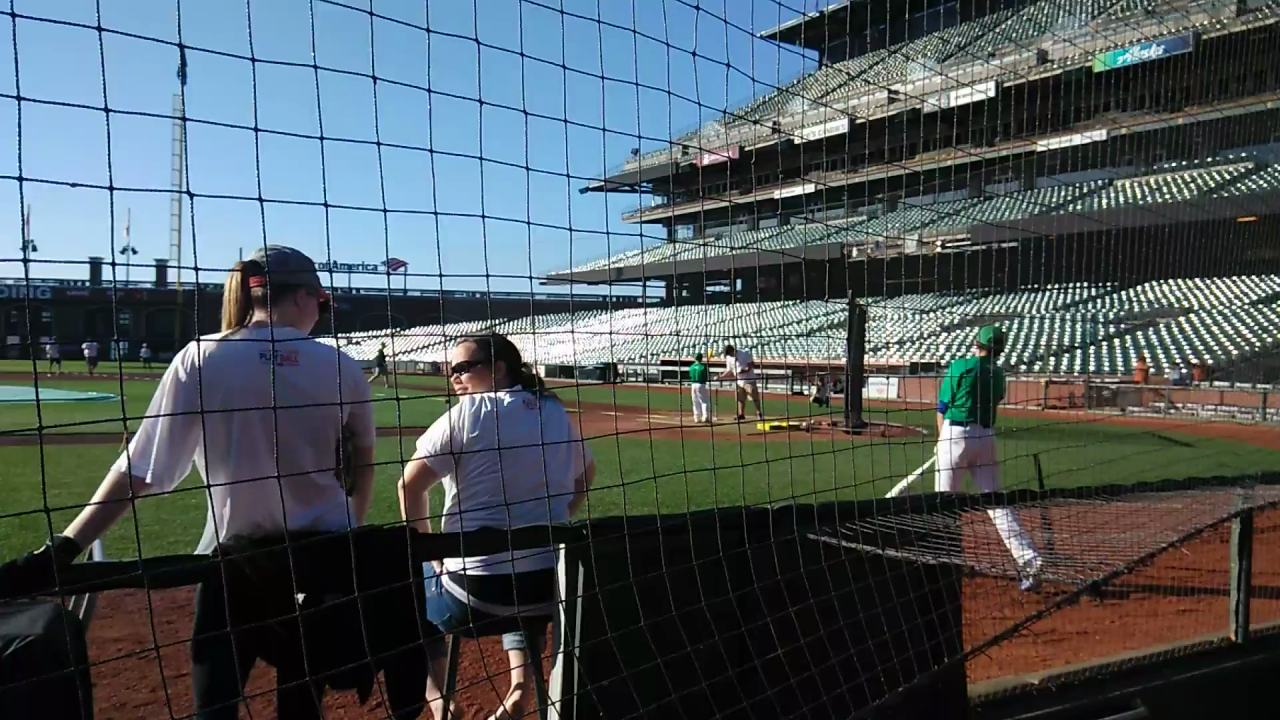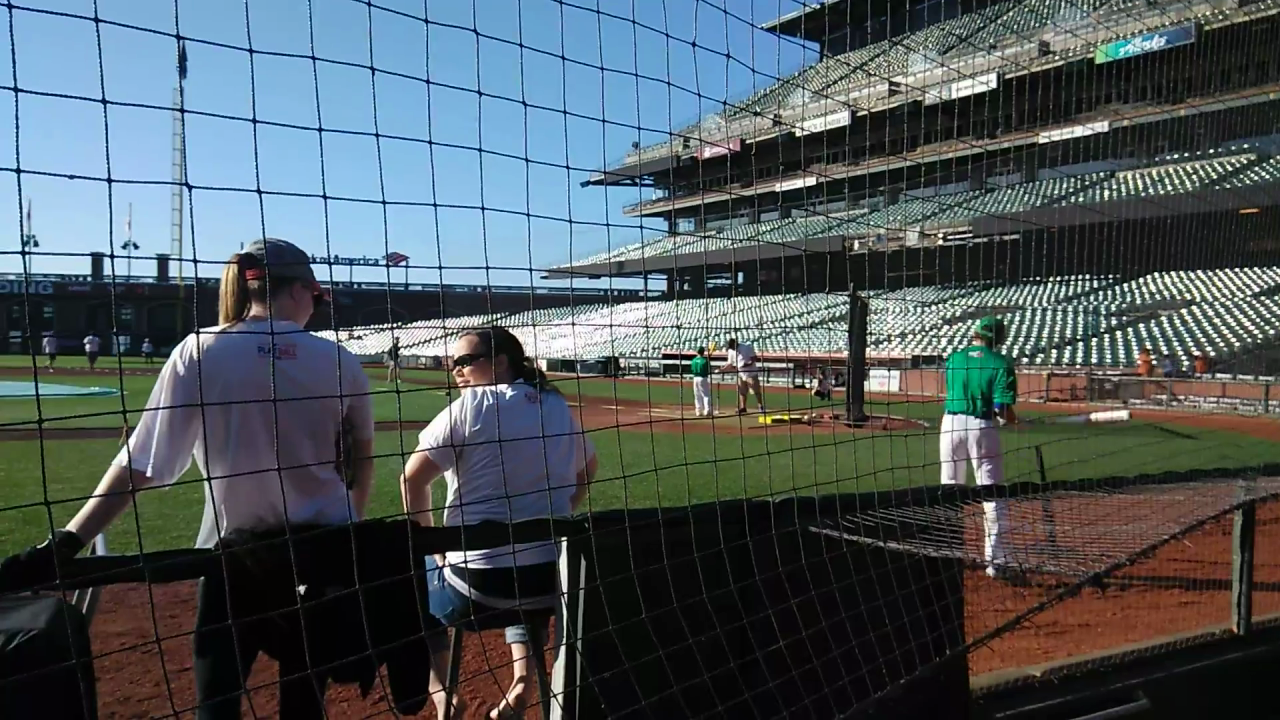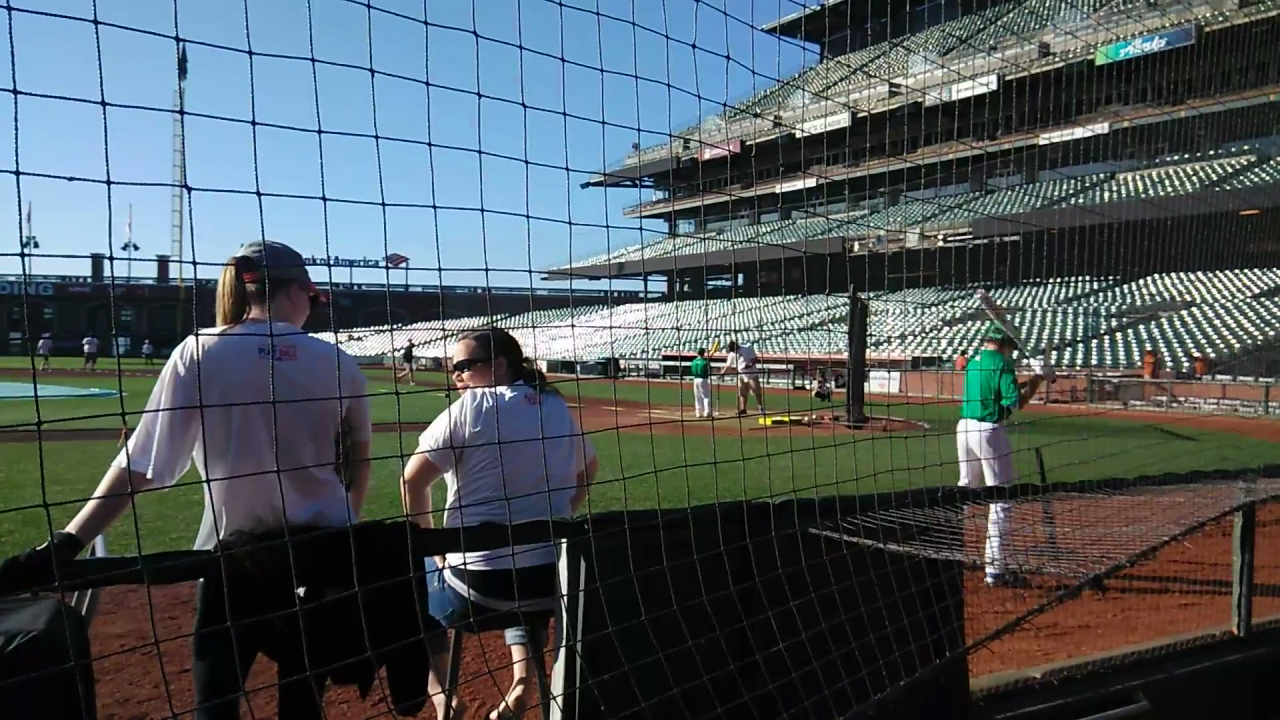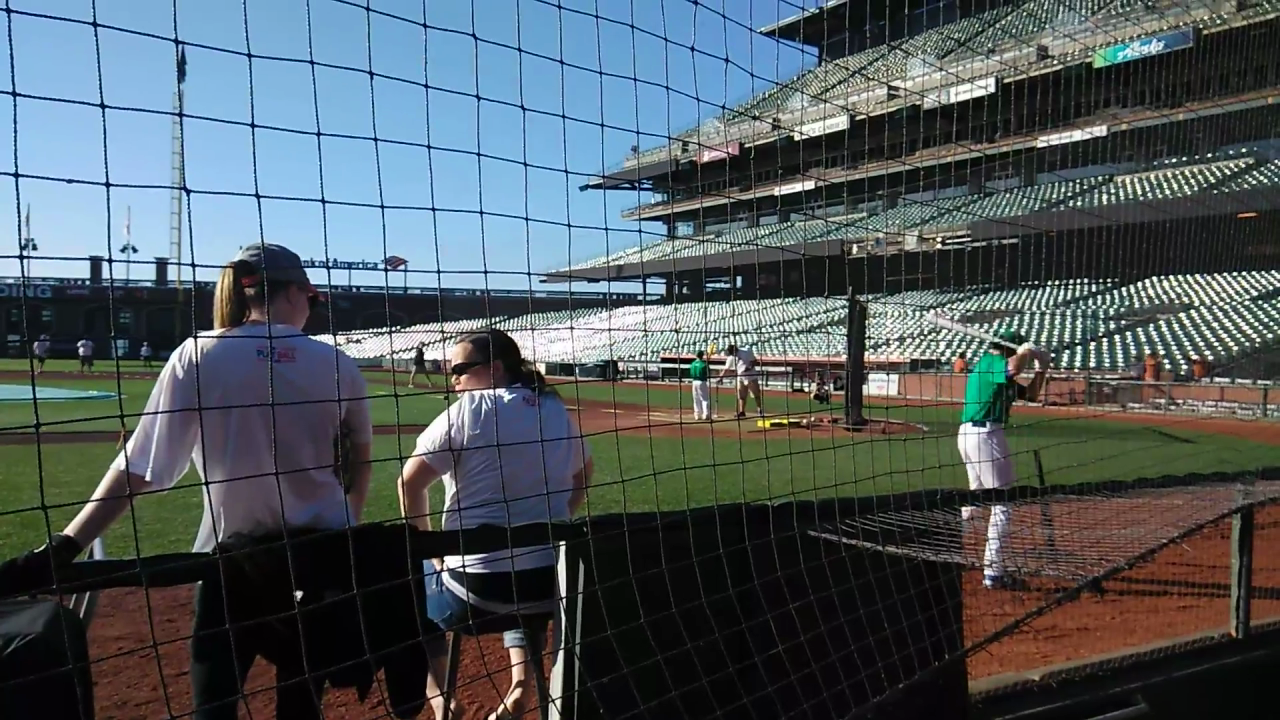
dt=0.3s
person 1, frame 1
left shoulder: (202, 360)
right shoulder: (341, 368)
left elbow: (140, 468)
right elbow: (362, 470)
left wrist: (67, 544)
right wrist: (349, 534)
person 1, frame 2
left shoulder: (199, 354)
right shoulder: (340, 361)
left elbow: (140, 463)
right elbow: (362, 460)
left wrist: (68, 539)
right wrist: (348, 528)
person 1, frame 3
left shoulder: (200, 355)
right shoulder: (338, 362)
left elbow: (139, 464)
right elbow: (359, 461)
left wrist: (68, 542)
right wrist: (343, 530)
person 1, frame 4
left shoulder: (199, 357)
right shoulder: (337, 364)
left elbow: (138, 467)
right elbow: (360, 463)
left wrist: (65, 543)
right wrist: (344, 530)
person 2, frame 1
left shoulder: (468, 412)
right shoulder: (555, 414)
left elbow: (410, 485)
right elbow: (585, 476)
left hip: (476, 591)
right hip: (548, 587)
right ankle: (522, 682)
person 2, frame 2
left shoulder: (471, 406)
right shoulder: (557, 406)
left elbow: (413, 478)
right elbow: (587, 470)
left hip: (479, 584)
right hip: (551, 580)
right ankle: (524, 676)
person 2, frame 3
left shoulder: (471, 408)
right shoulder: (557, 408)
left elbow: (412, 480)
right elbow: (587, 471)
left hip: (478, 584)
right hip: (550, 580)
right ankle: (524, 675)
person 2, frame 4
left shoulder: (470, 410)
right shoulder: (556, 410)
left elbow: (410, 482)
right elbow: (583, 474)
left hip: (477, 587)
right hip: (549, 584)
right ankle: (523, 680)
person 3, frame 1
left shoulder: (959, 367)
right shoulder: (998, 375)
left elbow: (942, 409)
left wrist: (943, 440)
left hip: (956, 435)
right hip: (985, 439)
right knee: (997, 503)
right ankle: (1029, 562)
person 3, frame 2
left shoulder: (954, 358)
right shoulder: (1001, 364)
right elbow: (1002, 407)
right wrist: (1011, 419)
left hip: (953, 425)
right hip: (984, 428)
right ankle: (996, 560)
person 3, frame 3
left shoulder: (975, 361)
right shoulder: (1001, 363)
right elbow: (1015, 402)
left wrist: (1037, 375)
right wrist: (1038, 377)
left hip: (965, 429)
right hip: (988, 432)
left knee: (966, 489)
right knee: (1001, 500)
right ankle: (995, 568)
person 3, frame 4
left shoulder: (986, 364)
right shoulder: (994, 361)
left elbow: (1029, 394)
right elbow: (1014, 368)
left wrist: (1040, 368)
right wrist: (1027, 352)
left hip: (969, 434)
right hip: (986, 435)
right knee: (1002, 502)
right ankle: (993, 570)
